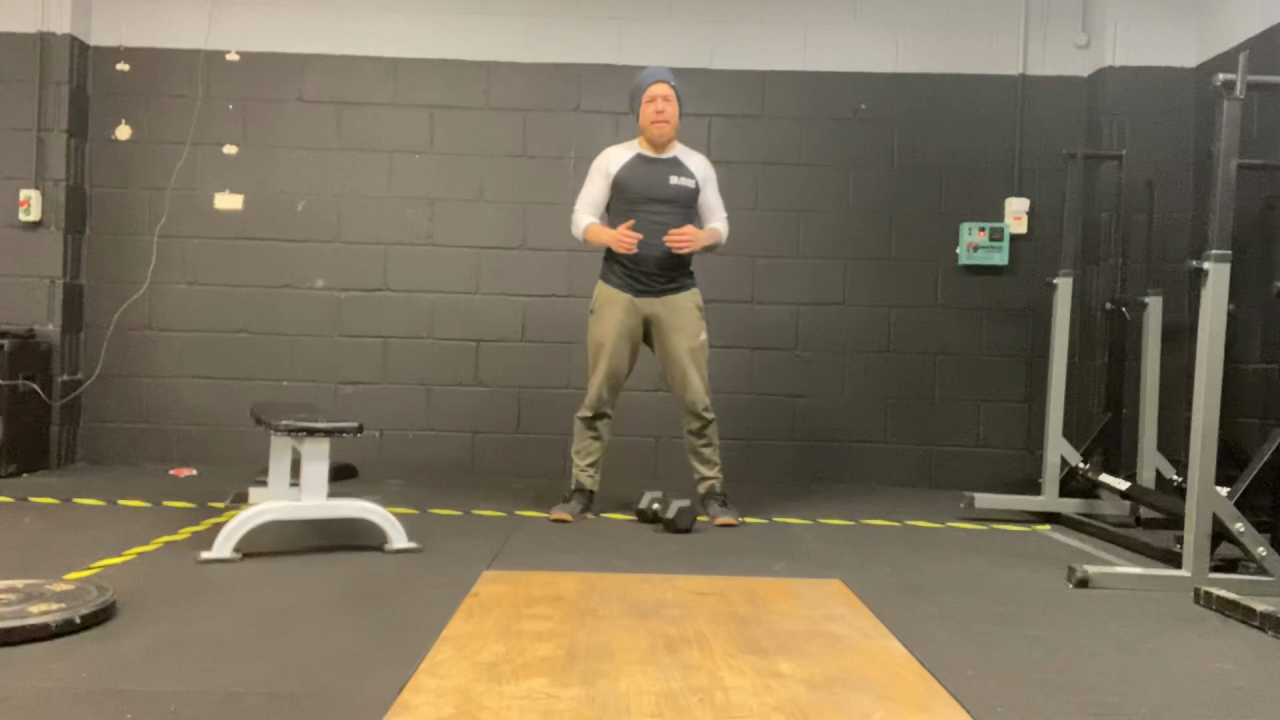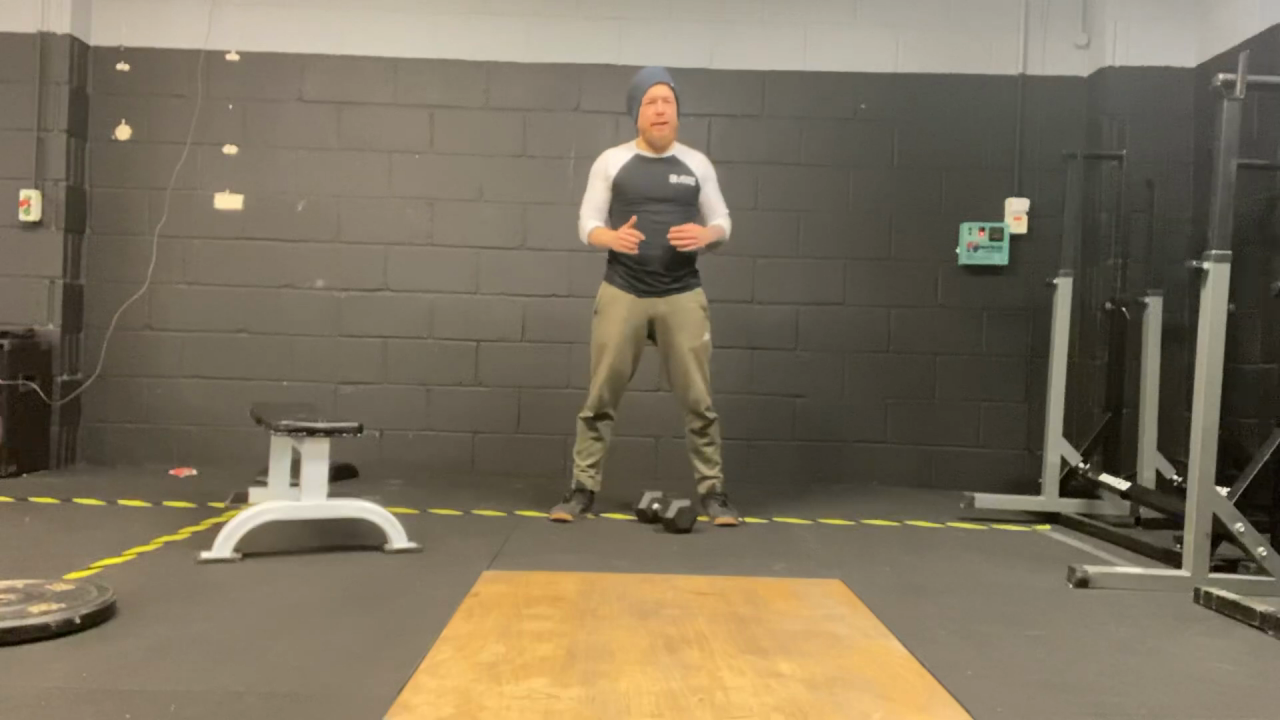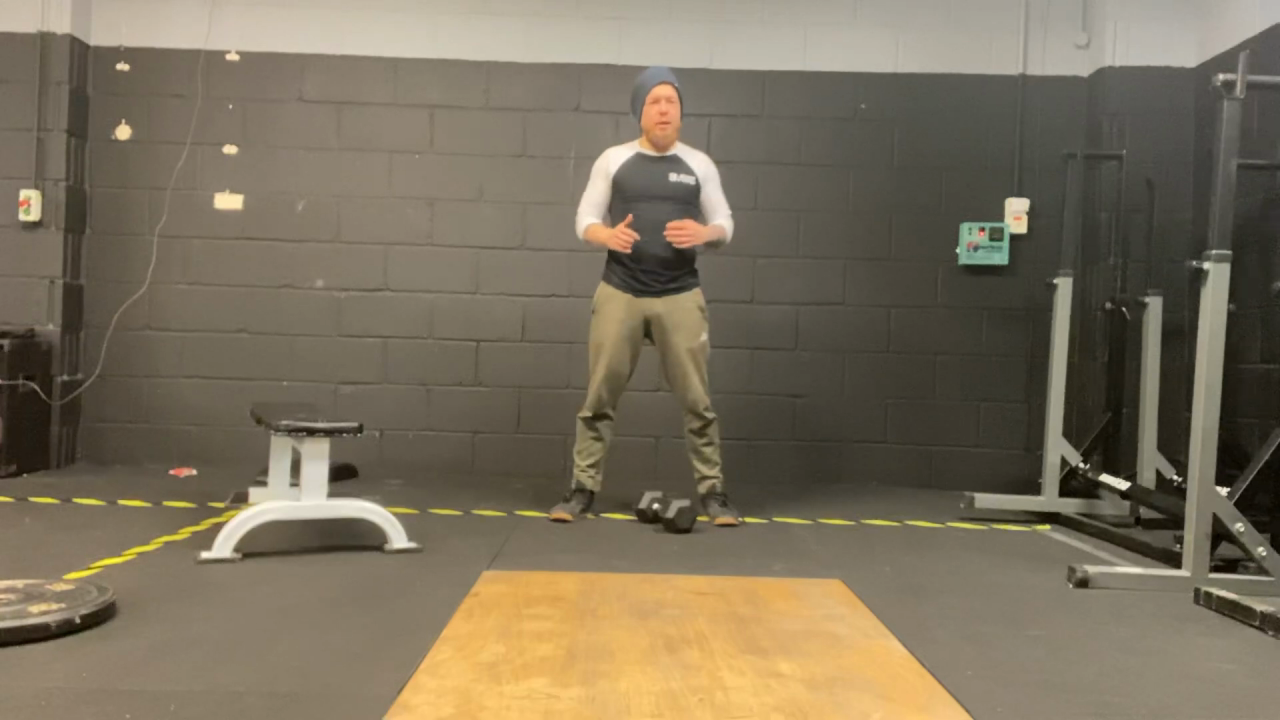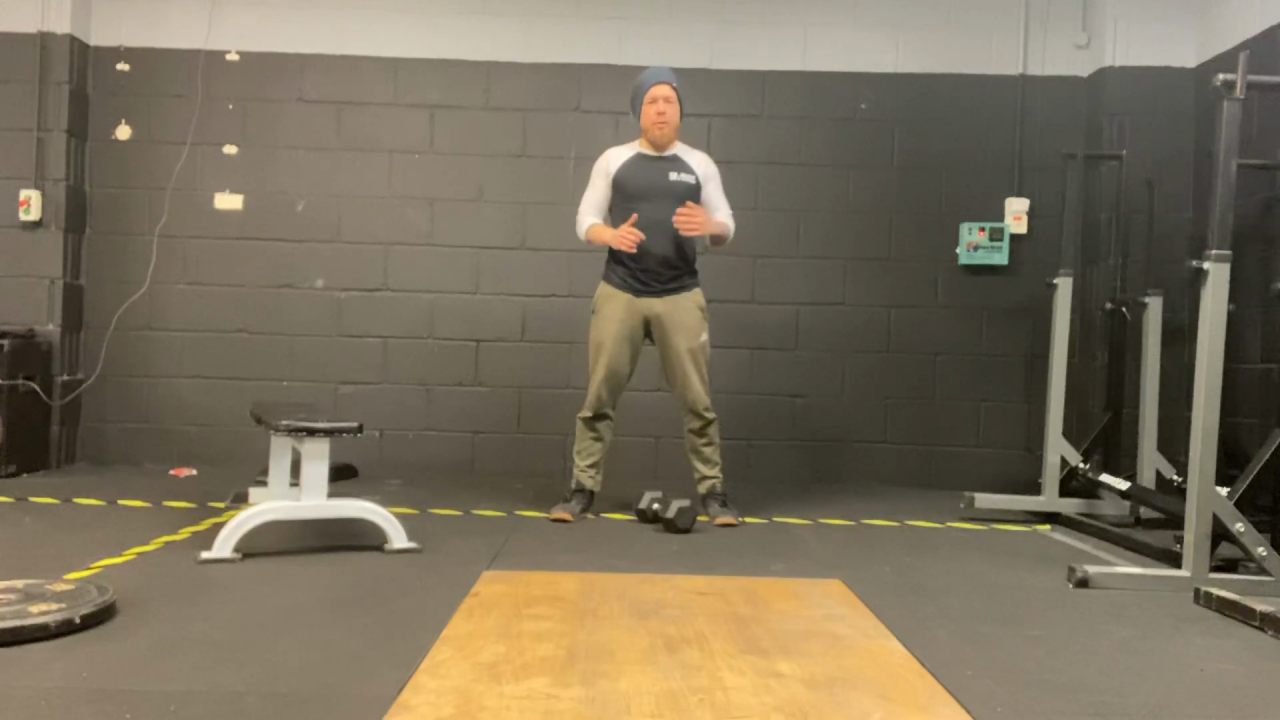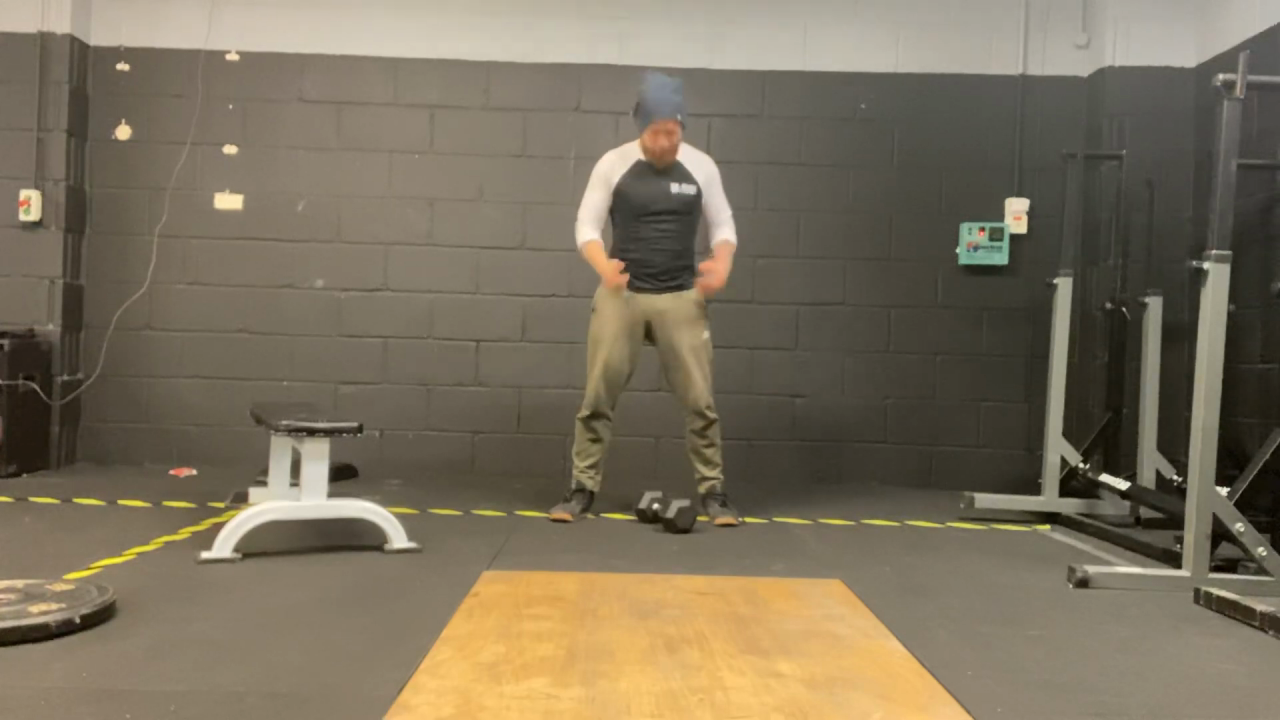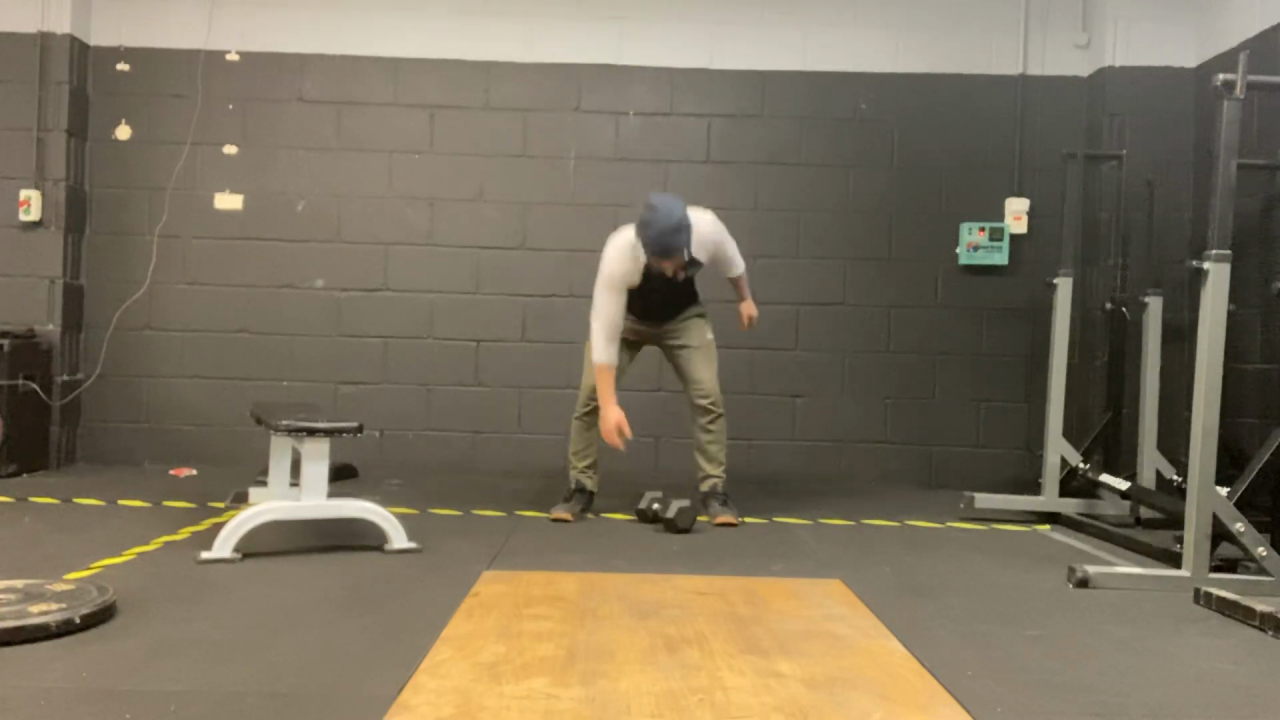
dt=0.4s
person 1, frame 1
left shoulder: (698, 165)
right shoulder: (612, 159)
left elbow: (719, 226)
right elbow: (580, 219)
left wrist: (702, 238)
right wrist: (610, 237)
left hip: (678, 296)
right hip: (617, 293)
left knee: (697, 400)
right knee: (598, 397)
left ankle: (712, 492)
right ankle: (582, 489)
person 1, frame 2
left shoulder: (697, 164)
right shoulder: (611, 161)
left elbow: (722, 223)
right elbow: (587, 224)
left wrist: (705, 234)
right wrist: (613, 239)
left hip: (683, 296)
right hip: (621, 294)
left knee: (699, 400)
right knee: (601, 397)
left ankle: (712, 491)
right ankle: (582, 489)
person 1, frame 3
left shoulder: (700, 164)
right shoulder: (613, 159)
left elbow: (725, 226)
right elbow: (584, 220)
left wrist: (703, 232)
right wrist: (608, 236)
left hip: (680, 296)
right hip: (619, 294)
left knee: (697, 400)
right knee: (599, 396)
left ankle: (712, 492)
right ankle: (582, 488)
person 1, frame 4
left shoulder: (700, 164)
right shoulder: (613, 159)
left elbow: (727, 227)
right elbow: (585, 220)
left wrist: (710, 226)
right wrist: (612, 235)
left hip: (681, 296)
right hip: (618, 294)
left knee: (698, 401)
right knee: (599, 397)
left ankle: (712, 491)
right ankle: (582, 488)
person 1, frame 5
left shoulder: (702, 166)
right shoulder: (613, 164)
left elbow: (724, 225)
right elbow: (586, 226)
left wrist: (723, 264)
right wrist: (601, 265)
left hip: (682, 298)
right hip: (620, 296)
left knee: (699, 400)
right knee: (598, 397)
left ankle: (712, 491)
right ankle: (582, 488)
person 1, frame 6
left shoulder: (706, 227)
right shoulder: (620, 252)
left elbow: (732, 261)
right elbow: (603, 329)
left wrist: (745, 299)
right wrist: (612, 406)
left hip: (683, 315)
right hip: (627, 318)
left knee: (707, 395)
right knee: (591, 394)
left ankle: (714, 492)
right ankle: (580, 489)
